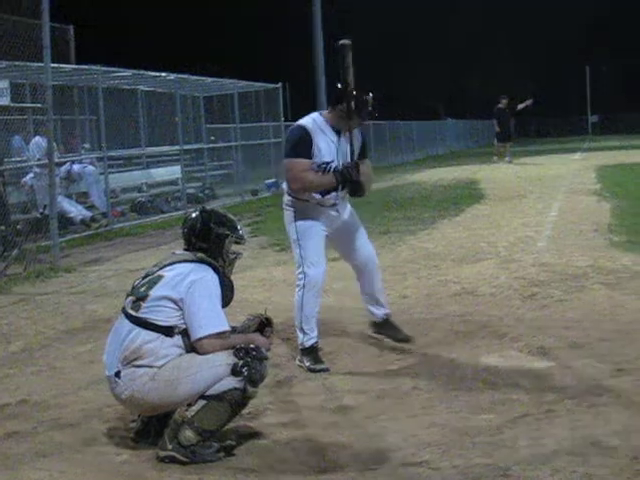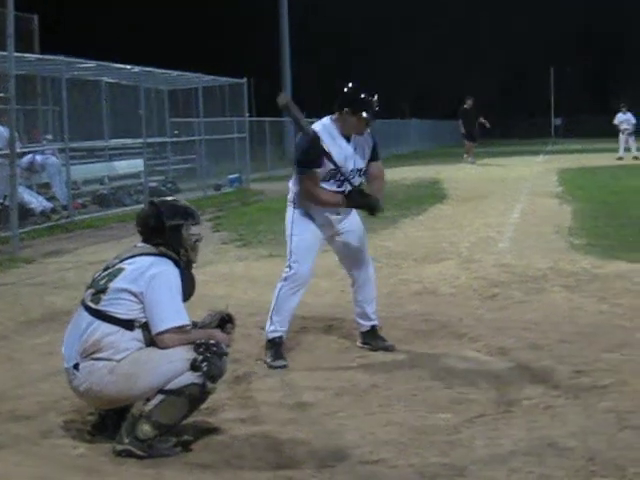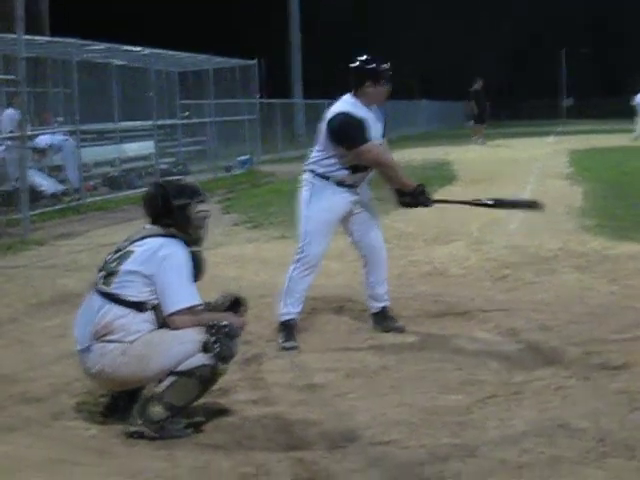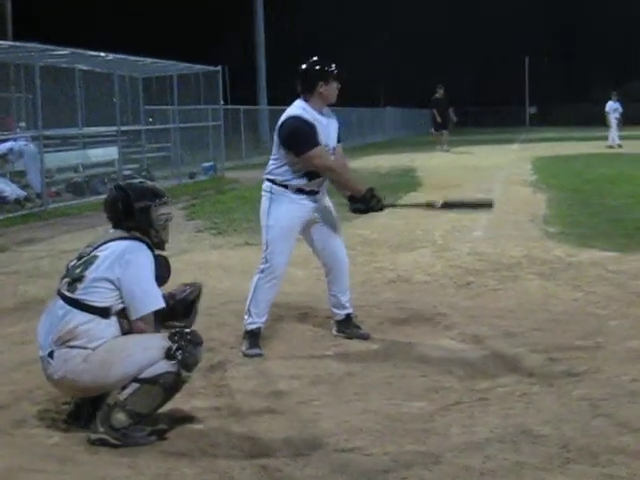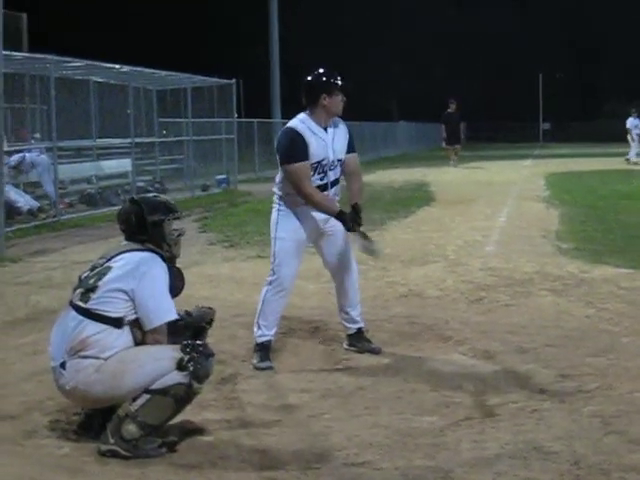
dt=0.4s
person 1, frame 1
left shoulder: (355, 135)
right shoulder: (304, 132)
left elbow: (366, 179)
right elbow: (297, 180)
left wrist: (358, 183)
right wrist: (339, 178)
left hip: (340, 210)
right hip: (307, 213)
left knee: (368, 262)
right knee: (312, 277)
left ankle: (381, 319)
right ankle: (308, 347)
person 1, frame 2
left shoulder: (366, 138)
right shoulder: (314, 138)
left elbow: (377, 176)
right elbow: (310, 191)
left wrist: (372, 198)
right wrist: (350, 199)
left hip: (345, 213)
right hip: (308, 211)
left knee: (364, 270)
right knee: (298, 273)
left ankle: (369, 331)
right ankle: (274, 340)
person 1, frame 3
left shoulder: (371, 112)
right shoulder: (346, 117)
left elbow: (383, 155)
right elbow: (379, 162)
left wrist: (403, 189)
right wrist: (413, 189)
left hip: (356, 190)
right hip: (324, 190)
left knee: (375, 250)
right knee: (309, 255)
left ankle: (379, 311)
right ankle: (287, 322)
person 1, frame 4
left shoulder: (328, 117)
right shoulder: (297, 122)
left elbow: (337, 162)
right elbow: (328, 168)
left wrist: (353, 195)
right wrist: (365, 193)
left hip: (316, 197)
right hip: (285, 199)
left knee: (337, 259)
right knee: (273, 266)
left ankle: (343, 319)
right ankle: (252, 330)
person 1, frame 5
left shoulder: (341, 129)
right shoulder: (294, 134)
left elbow: (353, 172)
right elbow: (303, 188)
left wrist: (354, 208)
right wrist: (338, 213)
left hip: (329, 211)
right hip: (293, 212)
left knee: (347, 272)
right knee: (281, 278)
left ankle: (354, 333)
right ankle: (262, 343)
person 2, frame 1
left shoulder: (174, 265)
right shoulder: (200, 273)
right elbow: (206, 344)
left wrist: (242, 331)
right wrist: (250, 339)
right hip: (141, 382)
left knee: (220, 348)
right knee: (250, 362)
left ankle: (157, 422)
right ankle: (183, 441)
person 2, frame 2
left shoulder: (134, 258)
right shoulder: (161, 267)
right elbow: (168, 338)
left wrist: (201, 327)
right wrist: (211, 335)
right hip: (100, 375)
left knee: (184, 343)
right knee: (210, 357)
left ankle: (114, 416)
right ankle: (139, 436)
person 2, frame 3
left shoulder: (144, 241)
right shoulder: (170, 248)
right elbow: (179, 319)
left wrist: (212, 309)
right wrist: (224, 319)
left hip: (96, 352)
right hip: (112, 356)
left knee: (191, 327)
right knee: (221, 338)
left ankle: (127, 397)
right ankle: (152, 416)
person 2, frame 4
left shoulder: (108, 245)
right shoulder: (134, 251)
right elbow: (142, 325)
left wrist: (168, 300)
right wrist: (169, 334)
left hip: (56, 358)
right hip: (75, 363)
left knee: (150, 333)
right knee: (186, 345)
left ankle: (90, 405)
right ankle: (114, 424)
person 2, frame 5
left shoulder: (119, 257)
right shoulder: (149, 262)
right elbow: (156, 337)
left wrist: (186, 320)
left hip: (68, 369)
right hip: (87, 375)
right knee: (198, 357)
left ankle: (102, 414)
right ankle: (124, 435)
